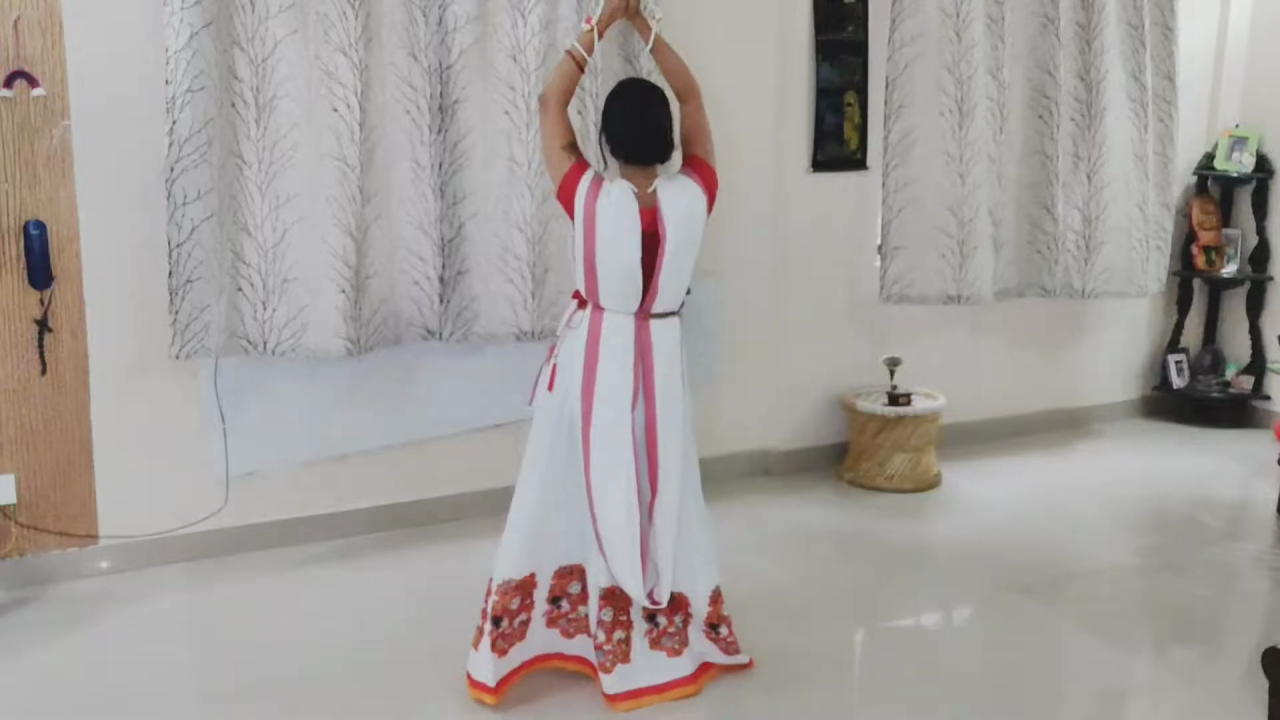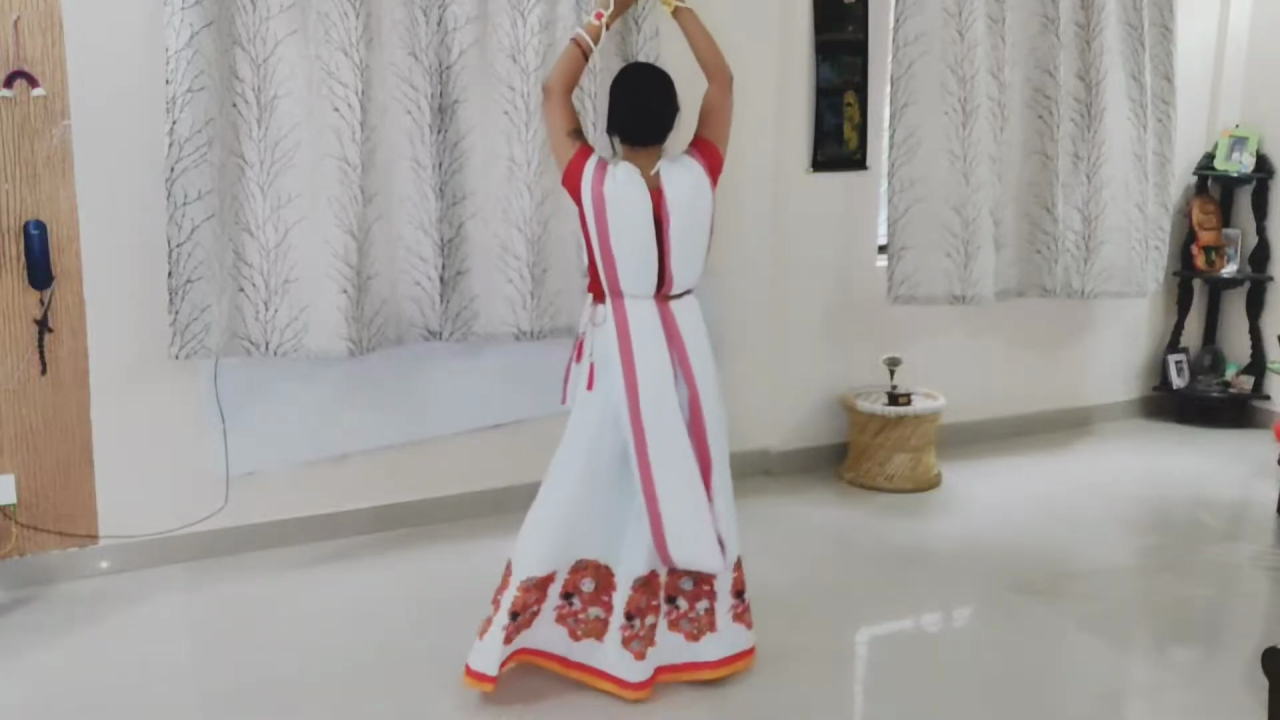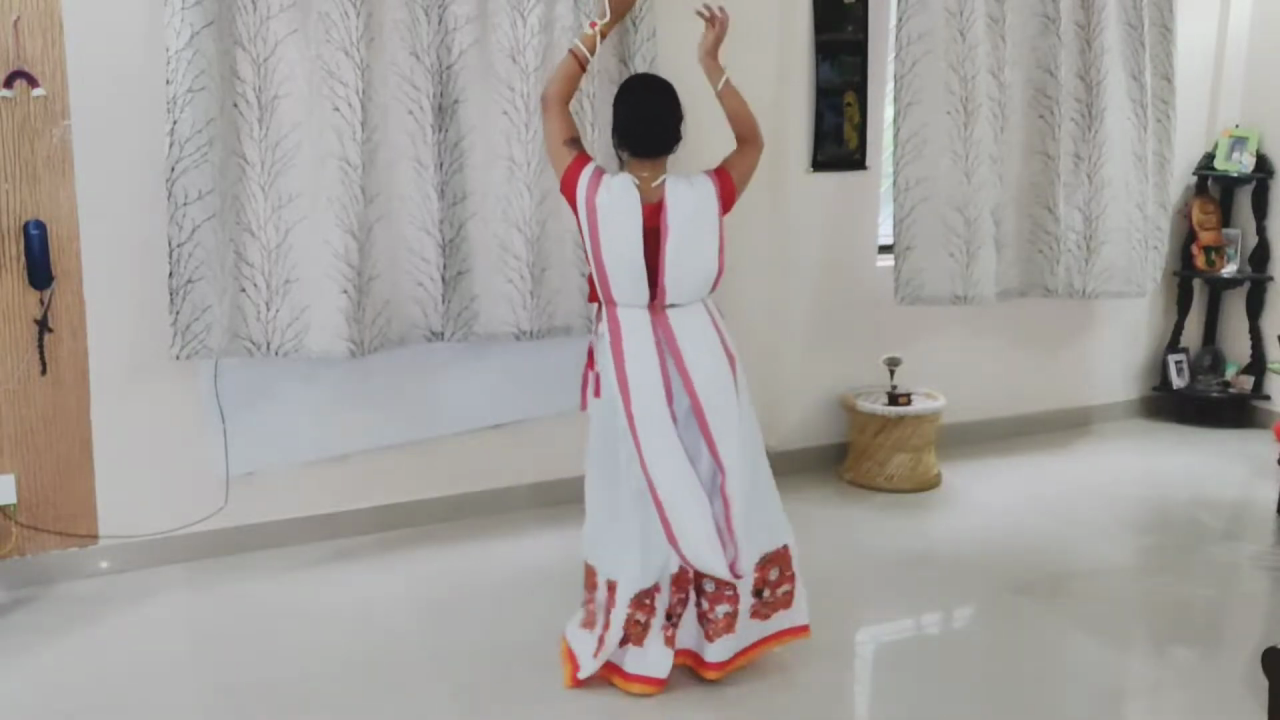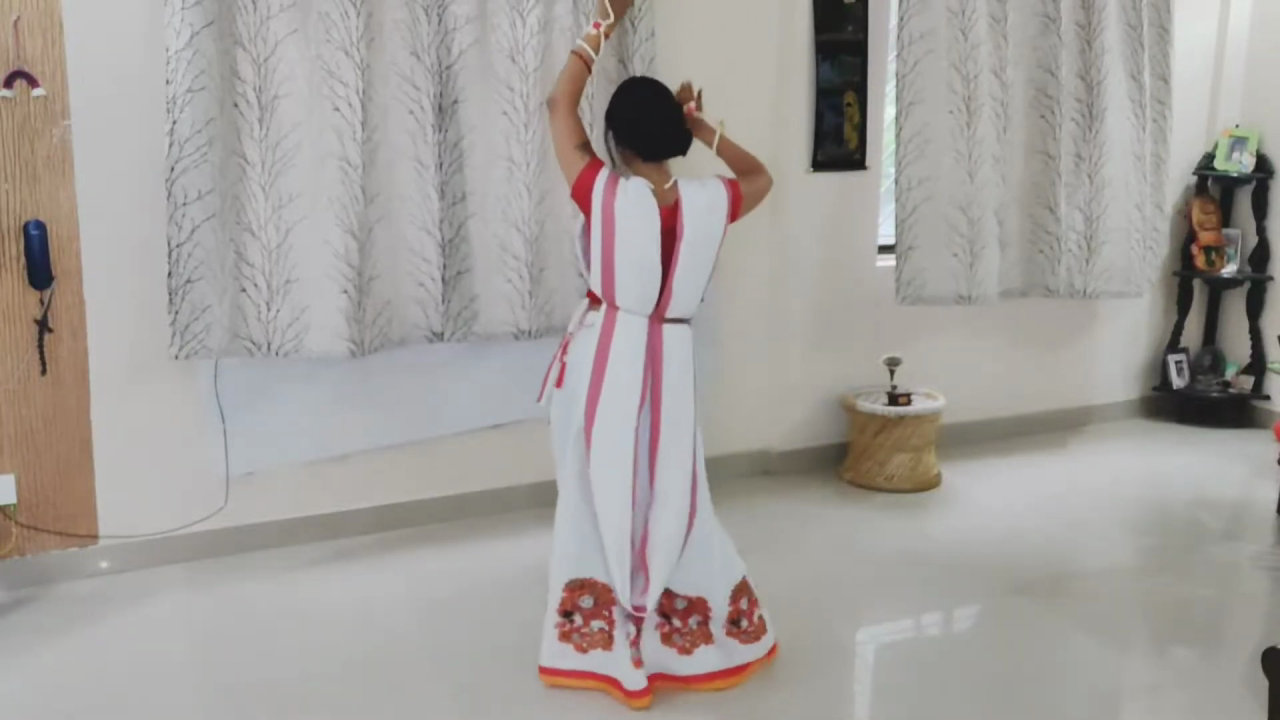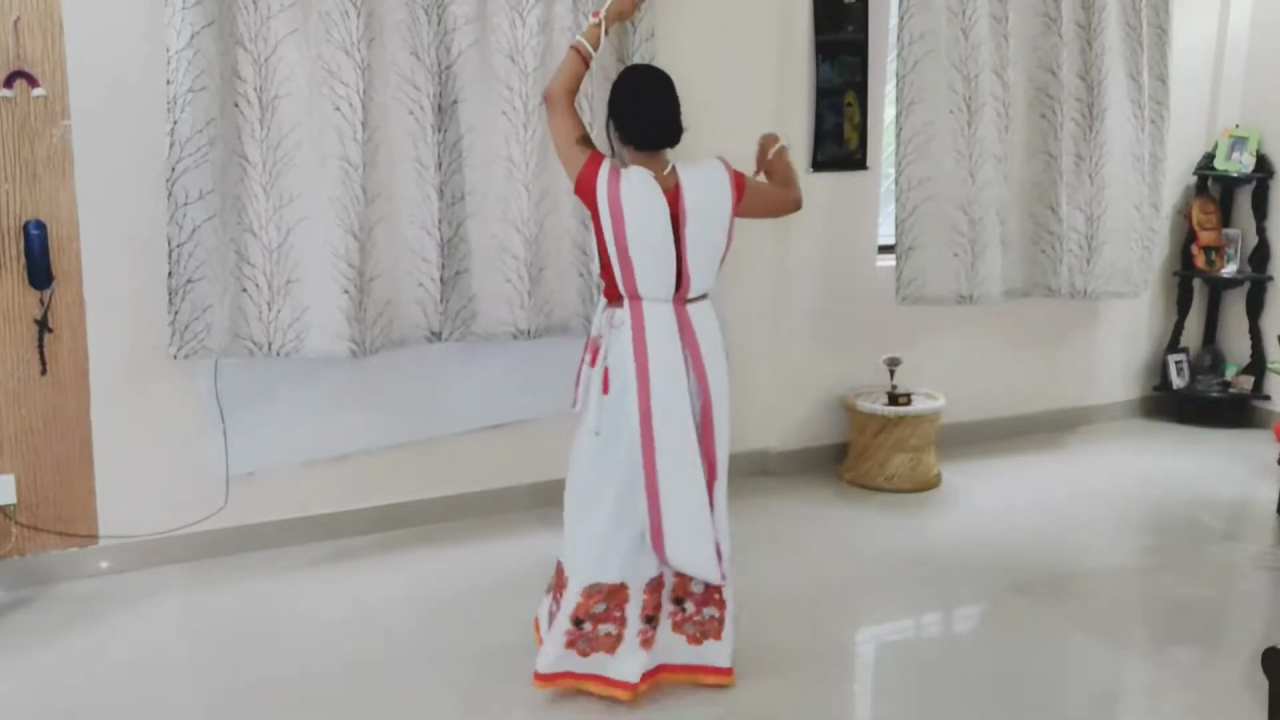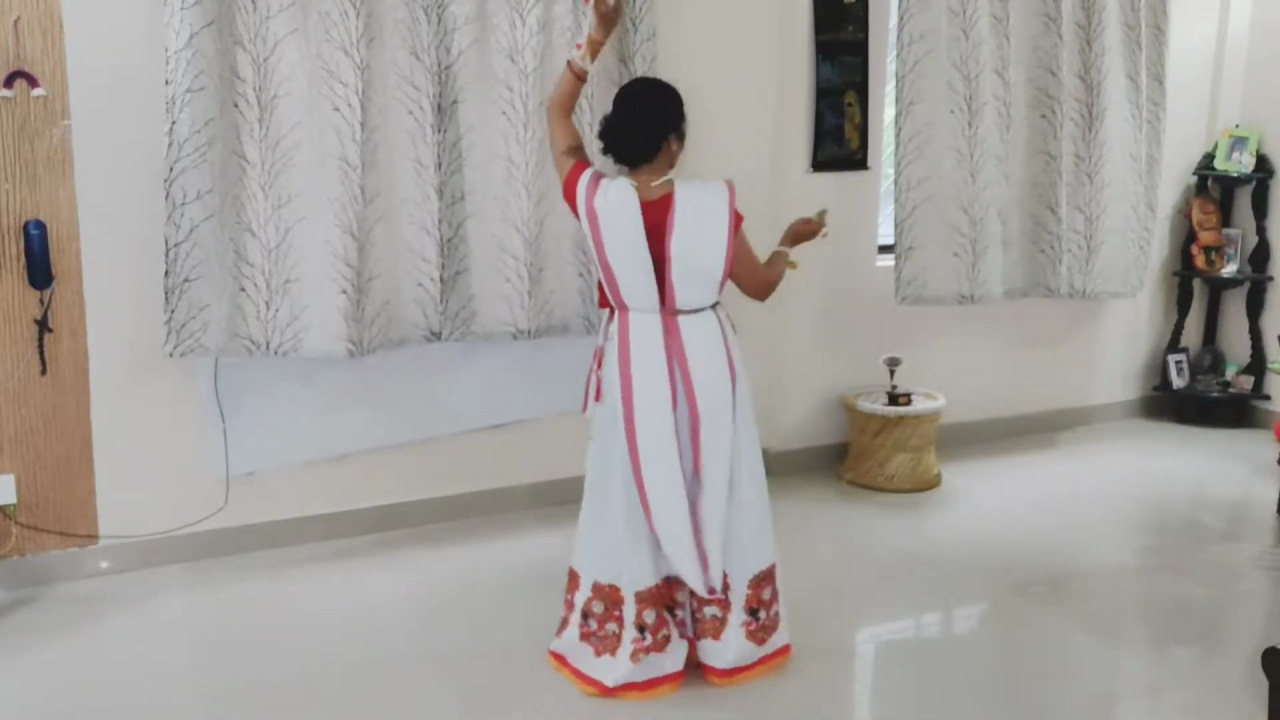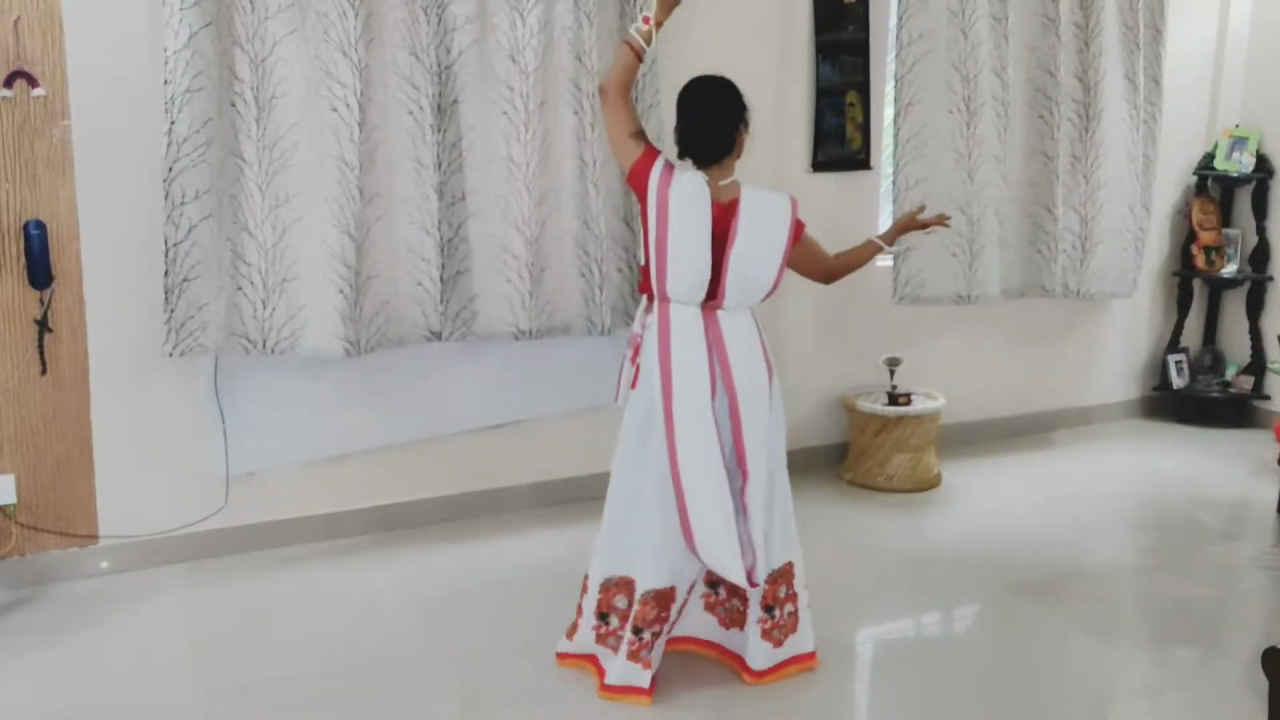
dt=0.5s
person 1, frame 1
left shoulder: (589, 198)
right shoulder: (693, 196)
left elbow: (550, 104)
right elbow: (693, 99)
left hip: (590, 360)
right hip: (658, 362)
left knee: (568, 507)
right knee: (659, 504)
left ankle: (511, 653)
right ankle: (670, 647)
person 1, frame 2
left shoulder: (594, 183)
right shoulder: (696, 177)
left elbow: (554, 93)
right elbow: (722, 82)
left hip: (618, 354)
right hip: (684, 347)
left knee: (586, 497)
right knee: (687, 492)
right ankle: (702, 634)
person 1, frame 3
left shoulder: (592, 192)
right shoulder: (703, 197)
left elbow: (553, 104)
right elbow: (752, 143)
right wrist: (714, 64)
left hip: (629, 360)
right hip: (700, 355)
left knee: (633, 506)
right knee: (723, 490)
left ankle: (635, 651)
right ankle: (720, 637)
person 1, frame 4
left shoulder: (605, 195)
right shoulder: (709, 203)
left elbow: (559, 106)
right elbow: (760, 177)
right wrist: (705, 129)
left hip: (601, 364)
right hip: (666, 366)
left knee: (600, 510)
right knee: (670, 503)
left ankle: (611, 653)
right ankle: (709, 640)
person 1, frame 5
left shoulder: (607, 187)
right shoulder: (712, 184)
left elbow: (557, 100)
right elbow: (790, 197)
right wrist: (776, 160)
left hip: (632, 355)
right hip: (695, 352)
left knee: (613, 500)
right knee: (688, 495)
left ankle: (600, 649)
right ankle: (693, 643)
person 1, frame 6
left shoulder: (595, 199)
right shoulder: (712, 203)
left elbow: (557, 114)
right elbow: (760, 287)
right wrist: (791, 242)
left hip: (634, 366)
right hip: (703, 365)
left knee: (629, 502)
right knee: (718, 498)
left ankle: (623, 651)
right ankle: (731, 643)
person 1, frame 7
left shoulder: (659, 186)
right shoulder: (772, 213)
left elbow: (613, 94)
right elbow: (828, 269)
right wrist: (892, 234)
left hip: (667, 361)
right hip: (736, 360)
left knee: (655, 501)
right knee: (749, 495)
left ankle: (624, 653)
right ankle: (765, 645)
